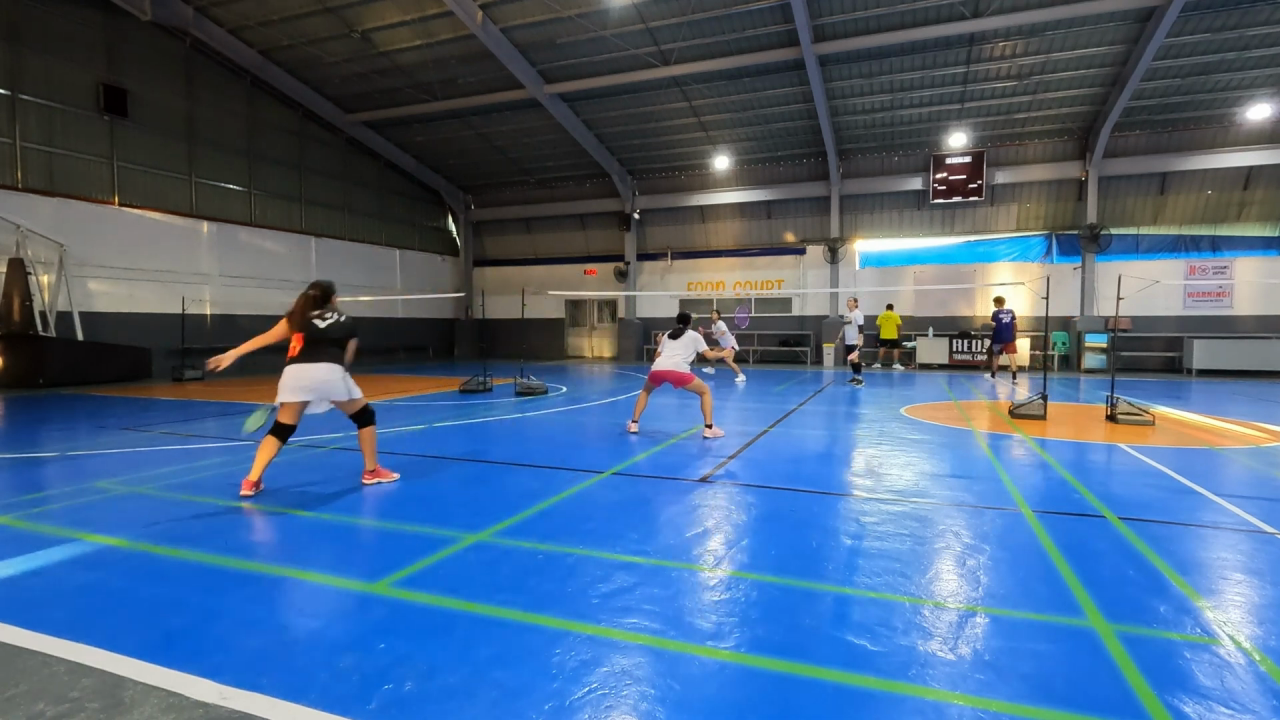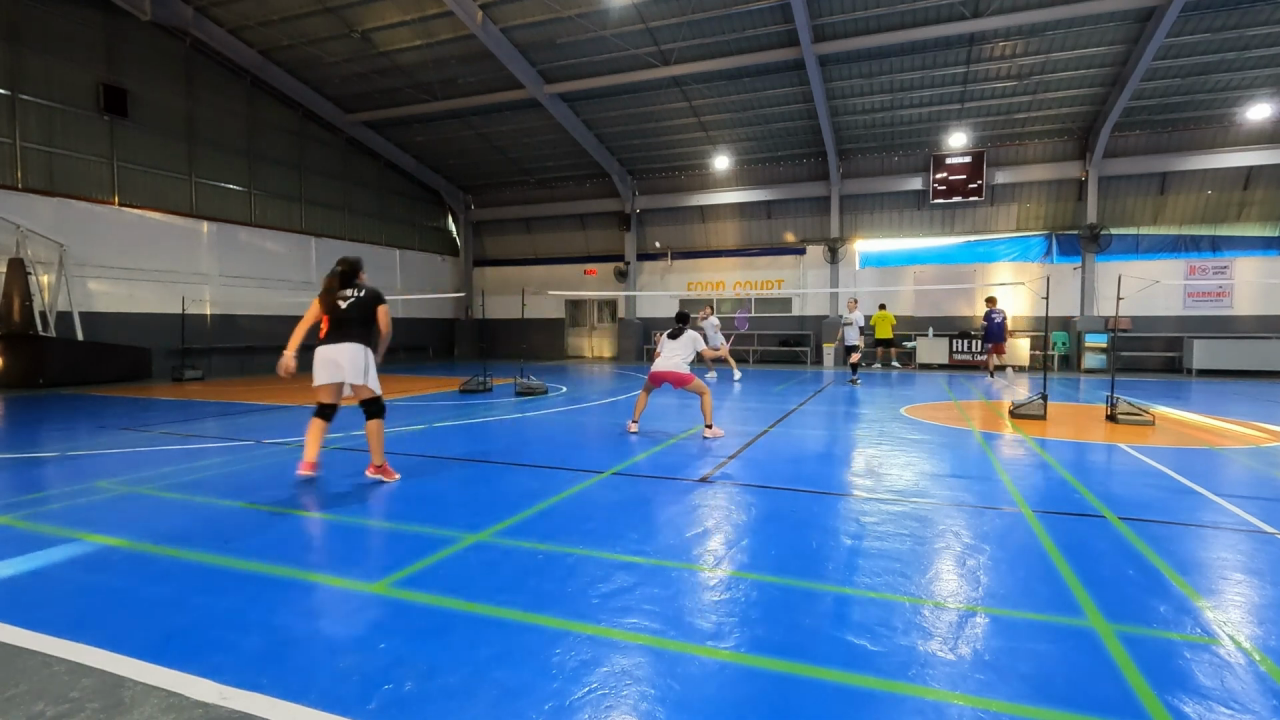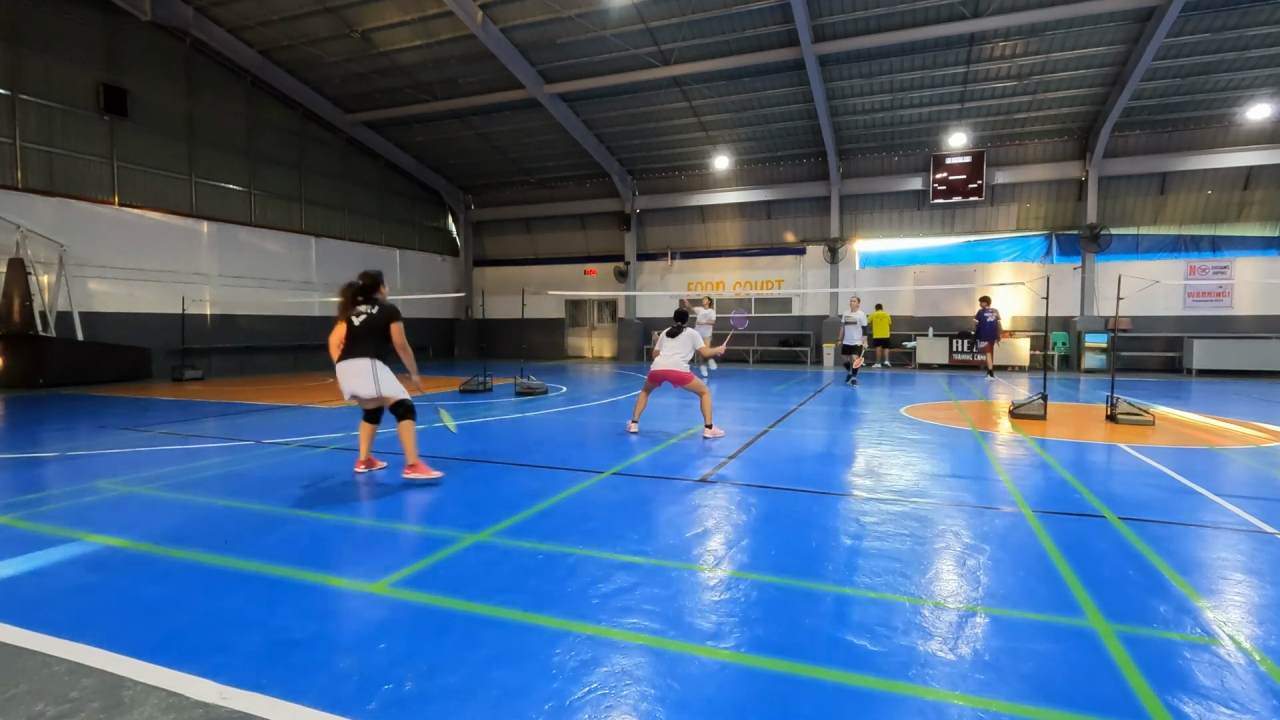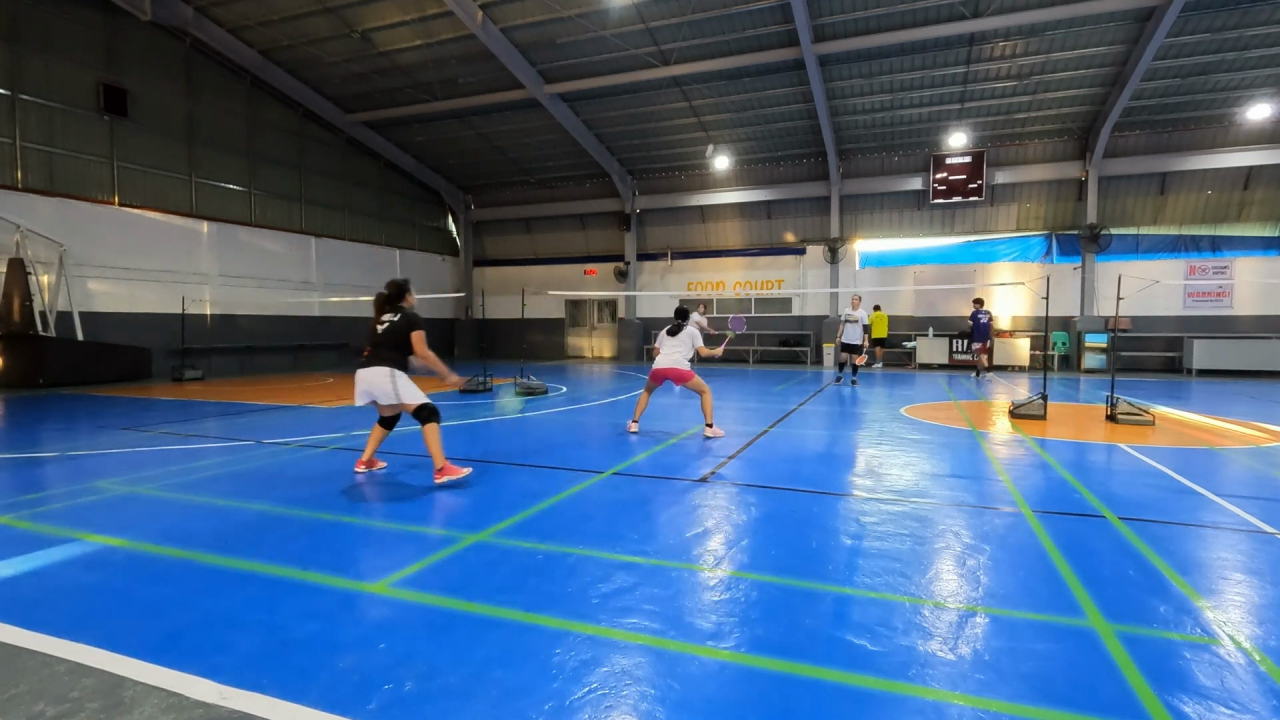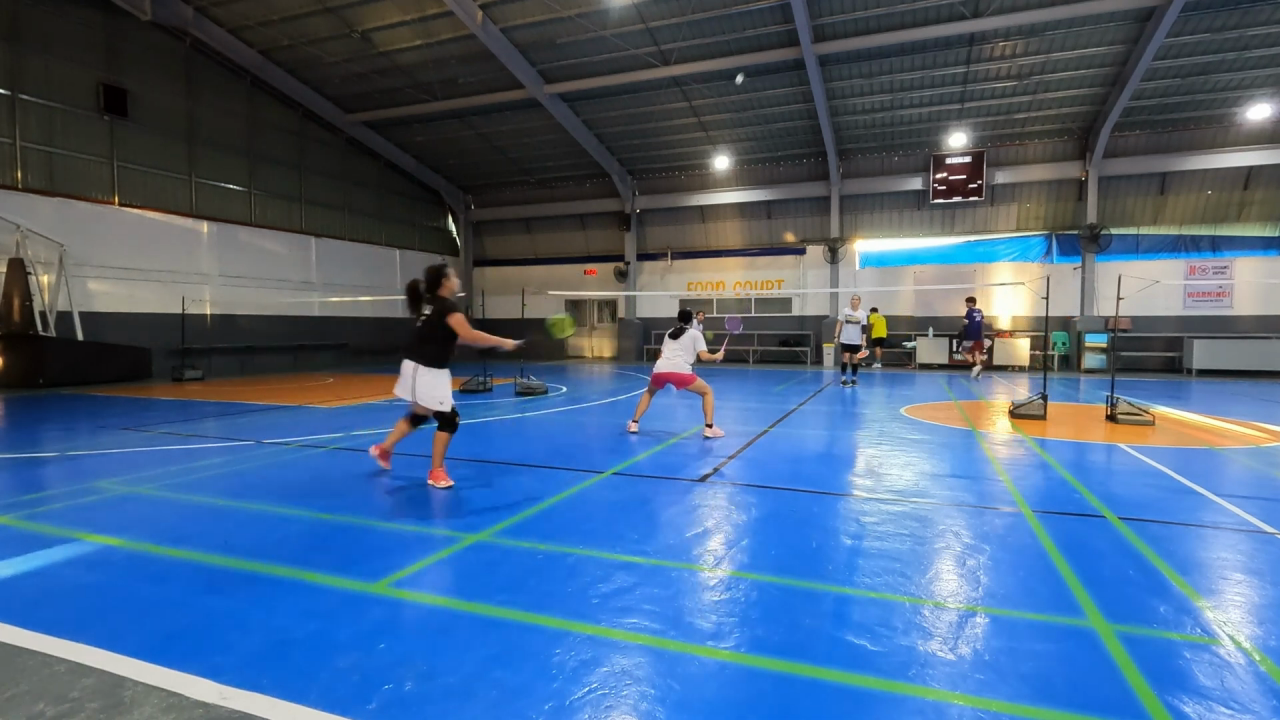
dt=0.2s
person 1, frame 1
left shoulder: (297, 318)
right shoulder: (347, 322)
left elbow: (265, 338)
right elbow: (347, 358)
left wrist: (232, 354)
left hip: (296, 373)
right hip: (330, 371)
left knee: (280, 429)
right knee: (365, 415)
left ankle: (252, 481)
right ankle: (372, 470)
person 1, frame 2
left shoulder: (327, 297)
right shoulder: (373, 295)
left elbow: (304, 324)
right elbow: (385, 329)
left wrist: (290, 353)
right wrist: (379, 354)
left hip: (325, 353)
right hip: (354, 351)
left knee: (324, 410)
right knee: (374, 408)
left ankle: (309, 462)
right ankle: (378, 465)
person 1, frame 3
left shoulder: (350, 310)
right shoulder: (389, 310)
left elbow: (334, 341)
right elbow: (401, 345)
left wrist: (341, 367)
right wrist: (415, 374)
left hip: (347, 367)
right hip: (368, 365)
left knee: (372, 411)
right knee: (405, 410)
left ankle: (364, 460)
right ankle: (413, 465)
person 1, frame 4
left shoulder: (381, 318)
right shoulder: (412, 318)
right elbow: (422, 352)
left wrist: (410, 360)
right wrist: (448, 375)
left hip: (366, 373)
right hip: (388, 374)
left knee: (389, 417)
right knee: (428, 413)
left ankle: (365, 461)
right ankle: (442, 469)
person 1, frame 5
left shoulder: (431, 304)
right shoulder: (447, 306)
right elbow: (469, 335)
right wrist: (502, 342)
left hip: (426, 368)
right hip: (423, 370)
left knee: (419, 415)
right knee: (449, 419)
left ankle: (383, 449)
right ankle: (436, 471)
